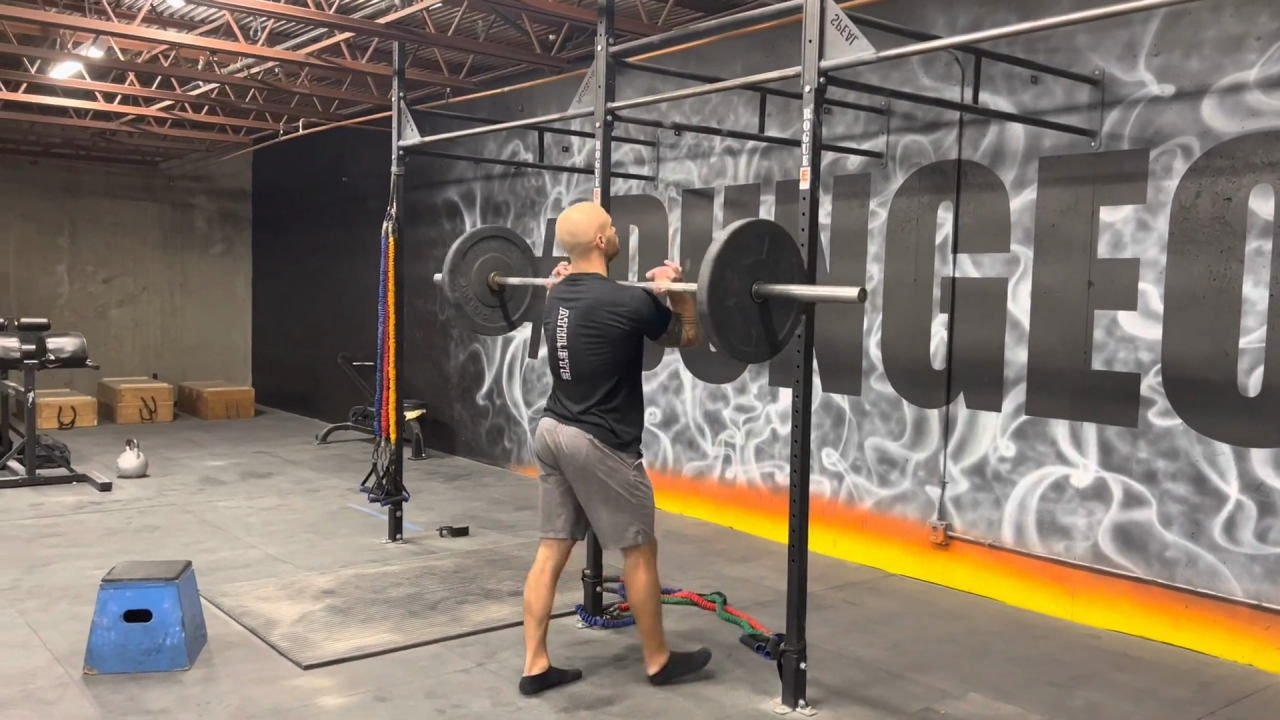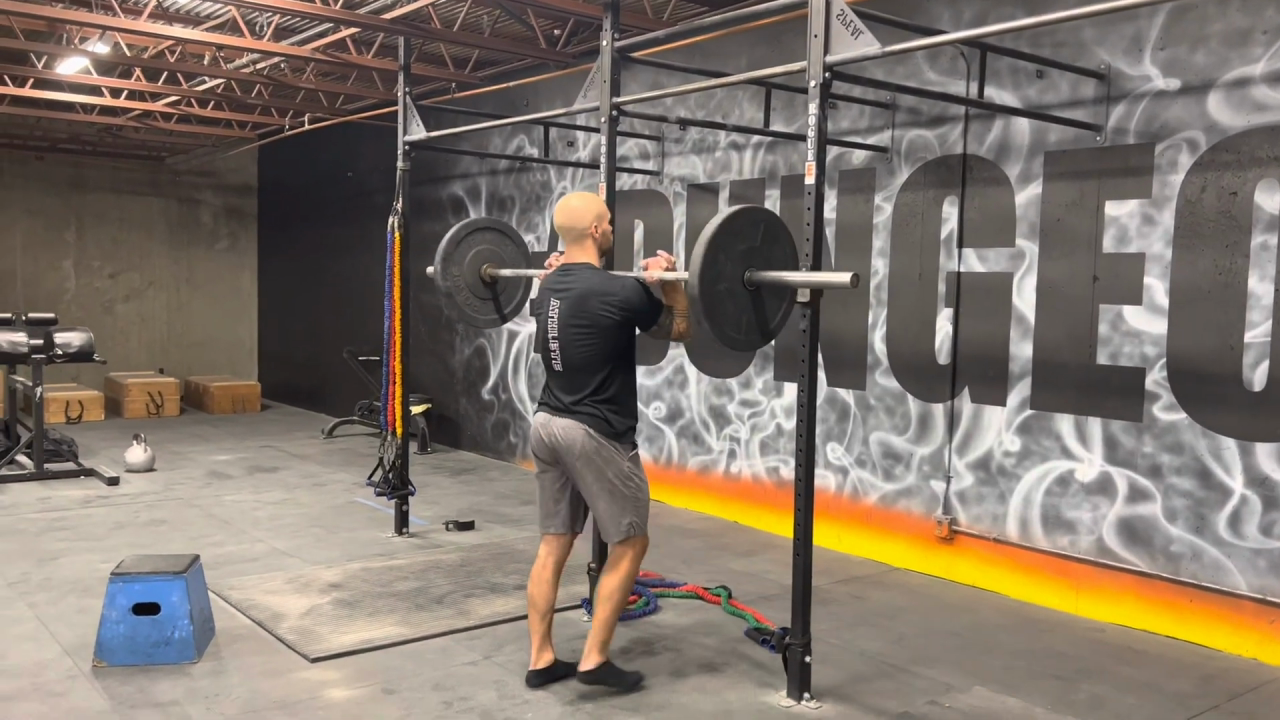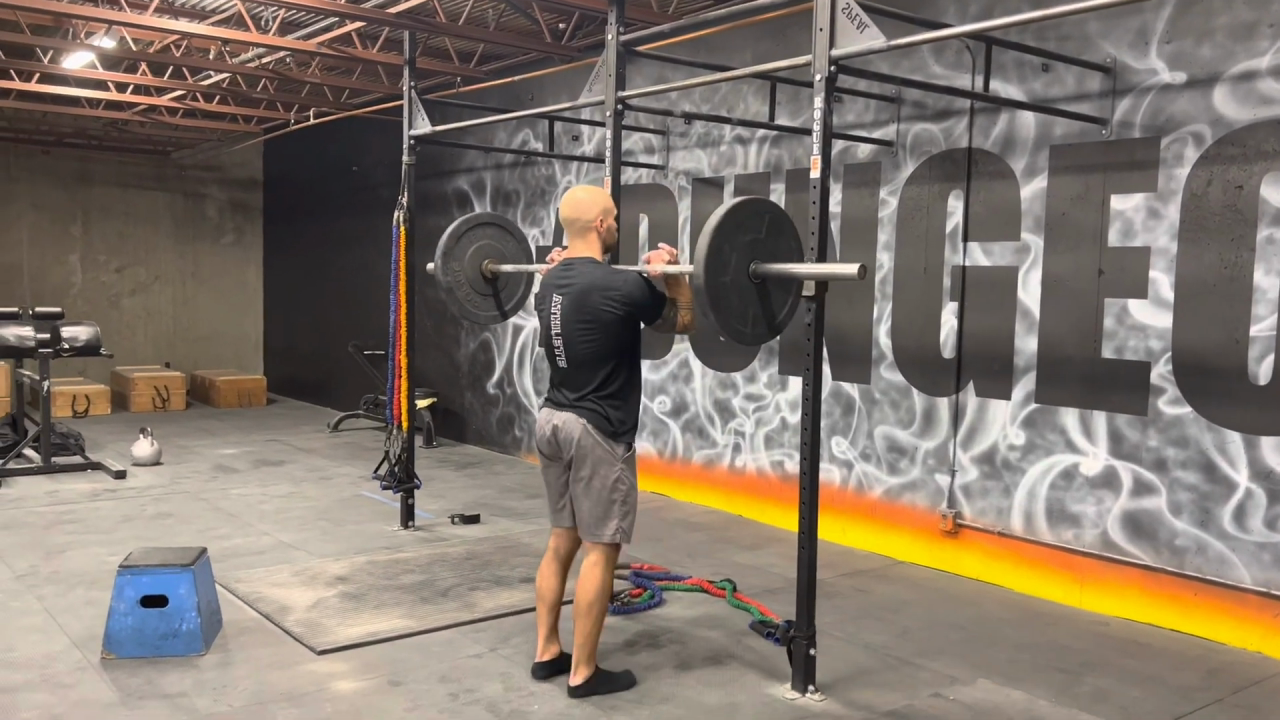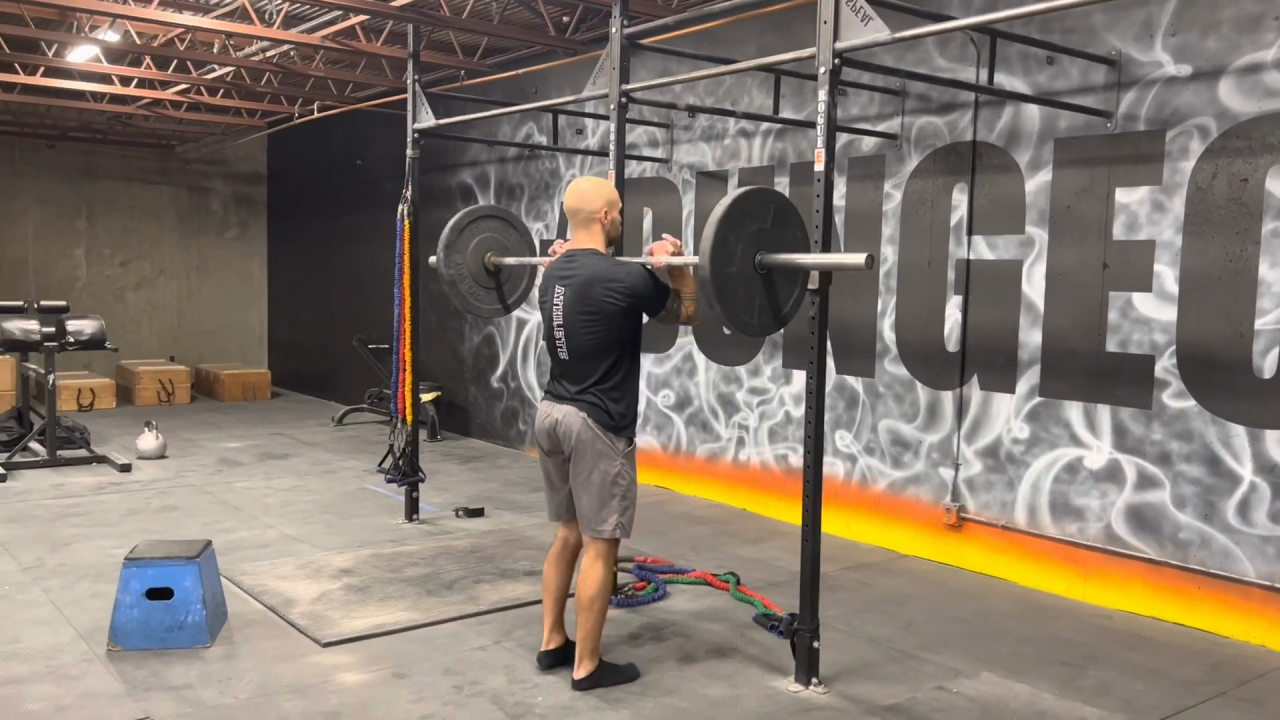
dt=0.2s
person 1, frame 1
left shoulder: (557, 296)
right shoulder: (628, 302)
right elbow: (687, 336)
right wrist: (676, 292)
left hip: (552, 432)
right hip: (600, 443)
left knee: (551, 551)
right knee: (639, 552)
left ankle: (535, 665)
right ankle: (658, 660)
person 1, frame 2
left shoulder: (549, 286)
right shoulder: (620, 291)
right elbow: (679, 329)
right wrist: (669, 282)
left hip: (547, 425)
right hip: (597, 435)
left knee: (552, 546)
right knee: (629, 546)
left ankle: (541, 659)
right ankle: (594, 659)
person 1, frame 3
left shoulder: (550, 281)
right shoulder: (623, 285)
right elbow: (683, 321)
right wrist: (672, 274)
left hip: (551, 420)
right hip: (597, 431)
left knee: (562, 541)
right knee: (601, 551)
left ankle: (547, 652)
right ankle: (583, 671)
person 1, frame 4
left shoulder: (553, 273)
right shoulder: (625, 278)
right elbow: (687, 312)
right wrist: (675, 264)
left hip: (551, 413)
right hip: (597, 425)
left knee: (570, 534)
right knee: (600, 546)
left ankle: (552, 642)
right ankle: (586, 665)
